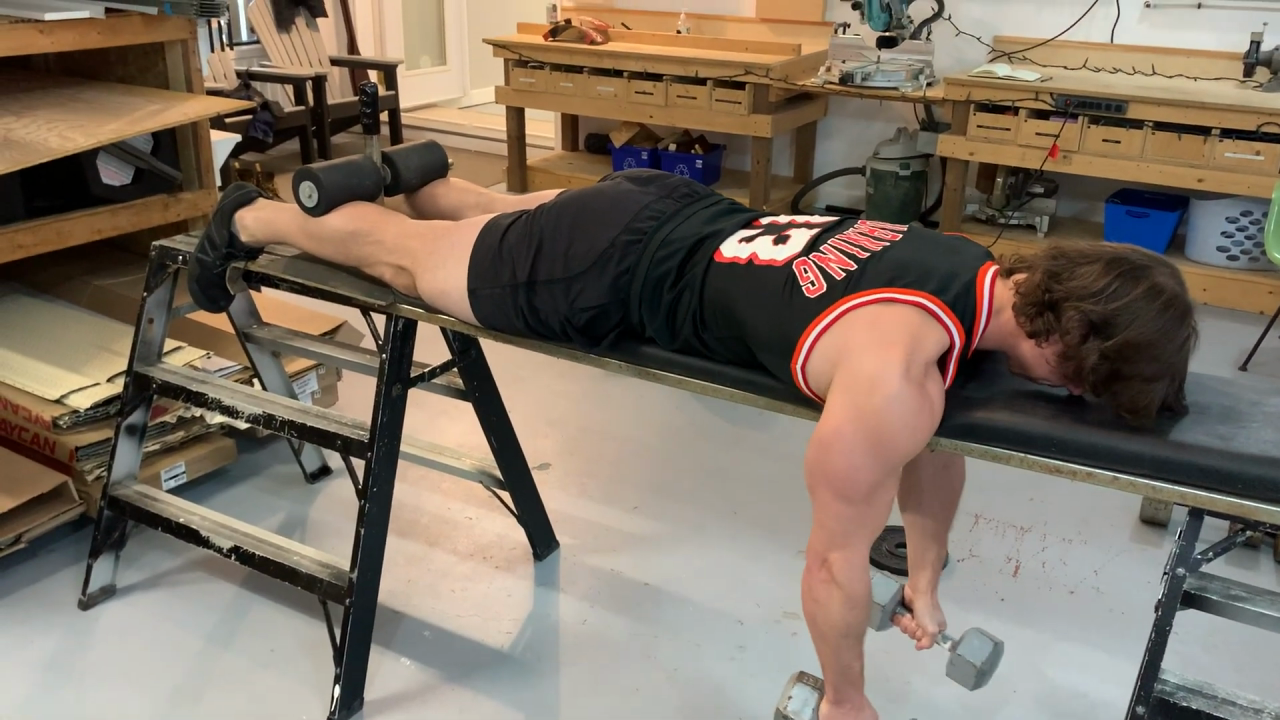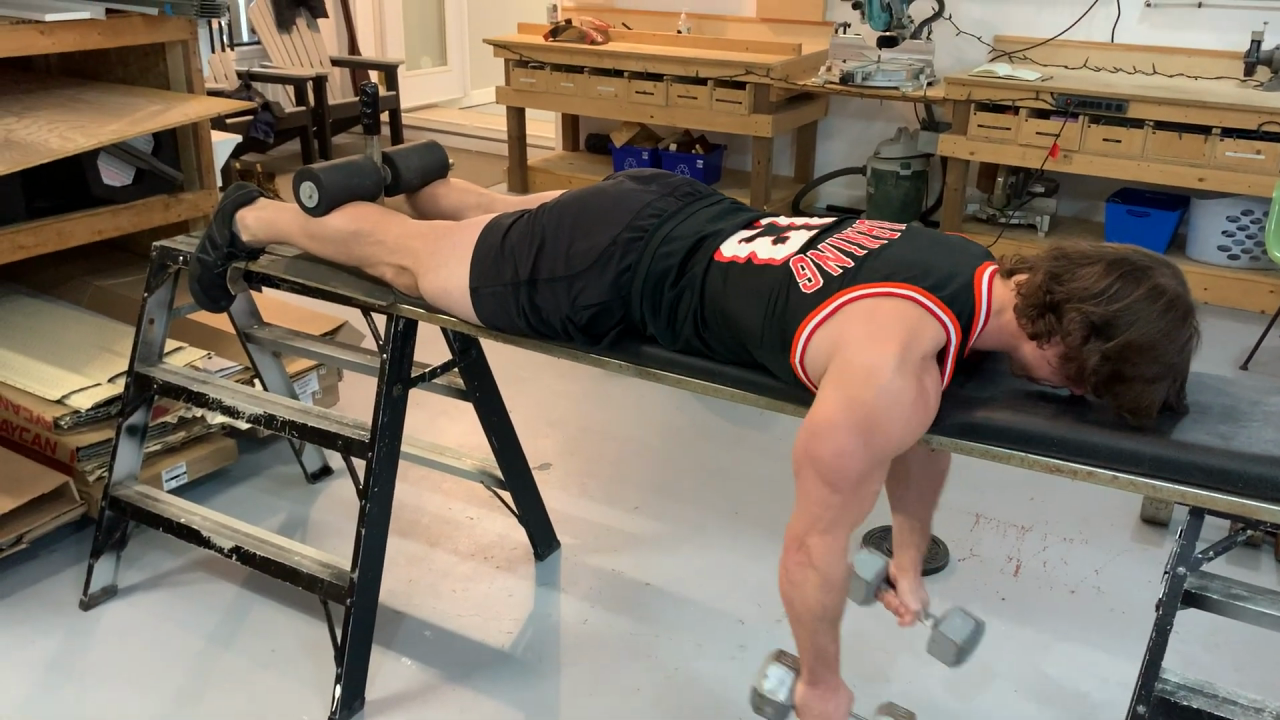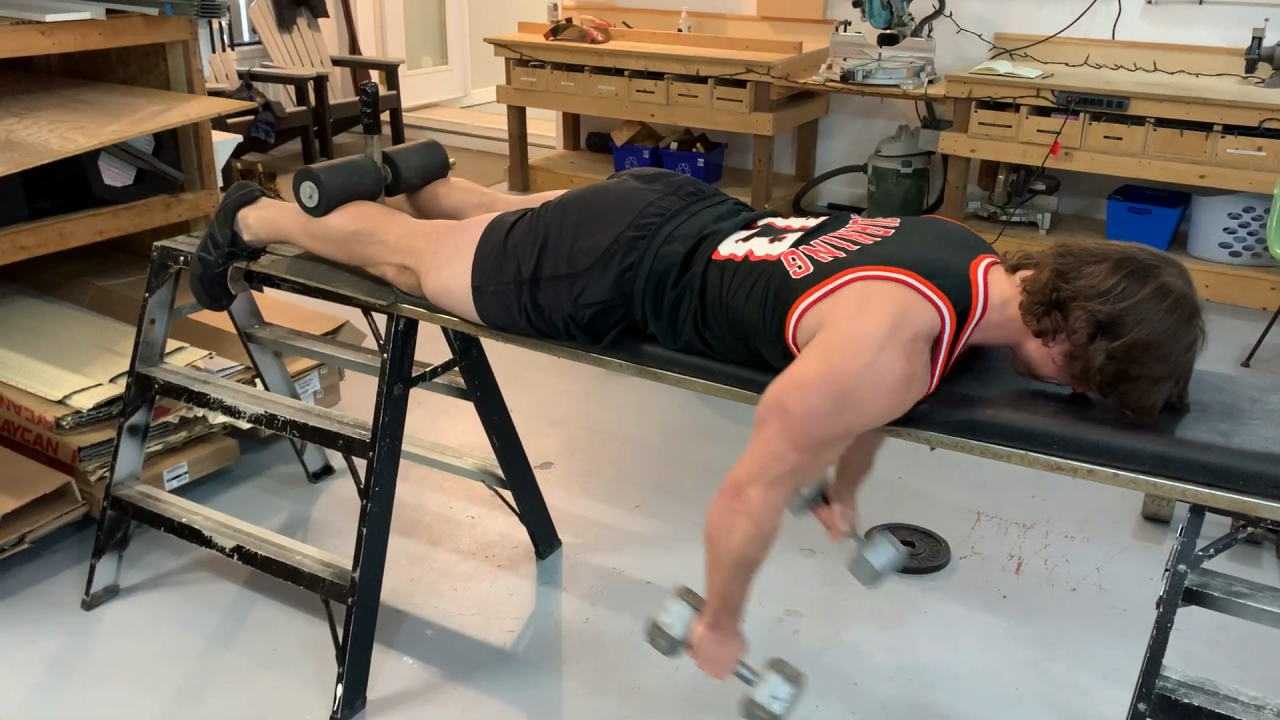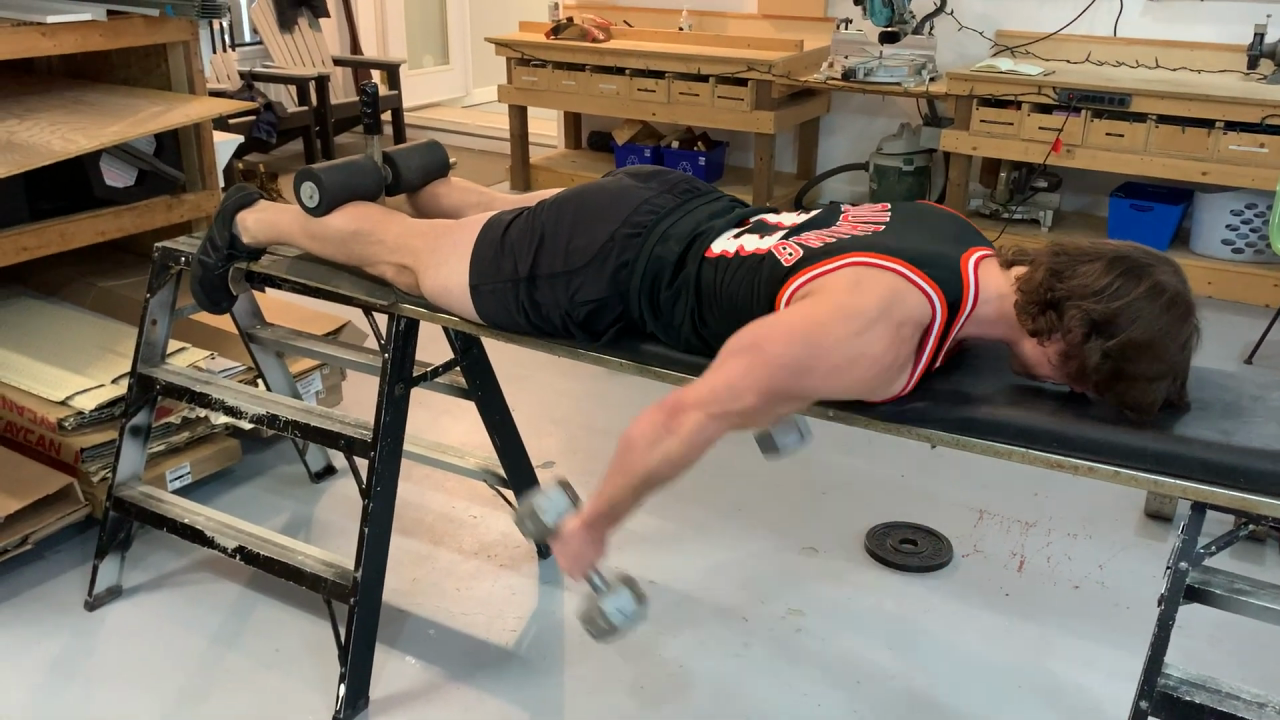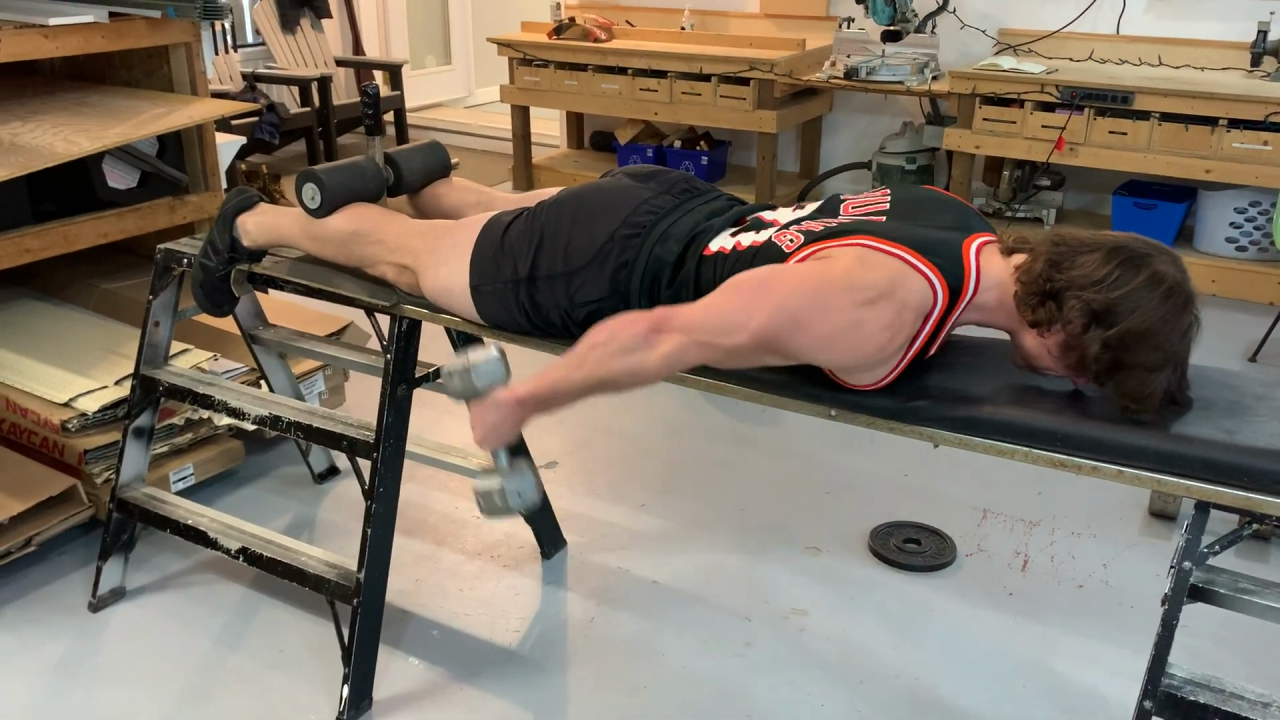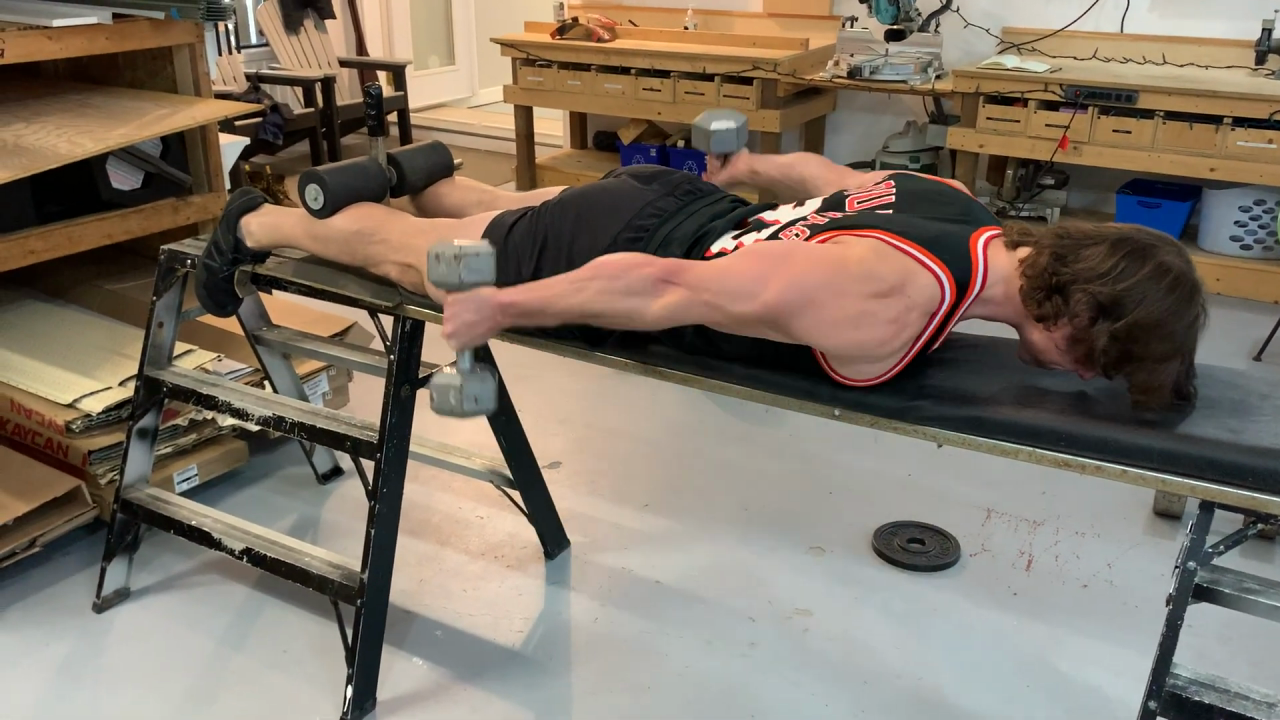
dt=0.2s
person 1, frame 1
left shoulder: (975, 270)
right shoulder: (894, 373)
left elbow: (935, 441)
right elbow: (834, 558)
left wrist: (926, 579)
left hip: (667, 213)
right hip: (608, 276)
left knee: (496, 209)
right knee: (404, 256)
right ankle: (250, 221)
person 1, frame 2
left shoulder: (976, 269)
right shoulder: (892, 366)
left elbow: (918, 427)
right elbow: (813, 540)
left wrist: (908, 555)
left hip: (669, 215)
right hip: (611, 276)
left knee: (494, 209)
right knee: (408, 256)
right ankle: (252, 219)
person 1, frame 3
left shoulder: (975, 256)
right shoulder: (890, 349)
right elbow: (752, 489)
left wrist: (841, 491)
right wrist: (718, 621)
left hip: (669, 215)
right hip: (617, 273)
left knee: (503, 206)
right knee: (410, 256)
right ankle: (256, 219)
person 1, frame 4
left shoulder: (966, 243)
right shoulder: (883, 329)
right elbow: (689, 415)
left wrist: (777, 366)
right wrist: (590, 524)
left hip: (666, 213)
right hip: (614, 271)
left knee: (490, 210)
right knee: (413, 260)
right ankle: (258, 221)
person 1, frame 5
left shoulder: (959, 222)
right shoulder: (879, 312)
right elbow: (654, 338)
right wrist: (513, 405)
left hip: (667, 209)
right hip: (612, 264)
left knee: (496, 206)
right knee: (410, 258)
left ankle: (407, 178)
right ankle: (257, 227)
person 1, frame 6
left shoulder: (957, 208)
right shoulder: (883, 310)
left elbow: (817, 171)
right elbow: (653, 293)
left wrist: (745, 168)
right wrist: (496, 310)
left hip: (667, 202)
right hip: (626, 247)
left knee: (495, 213)
right knee: (416, 259)
right ankle: (258, 226)
